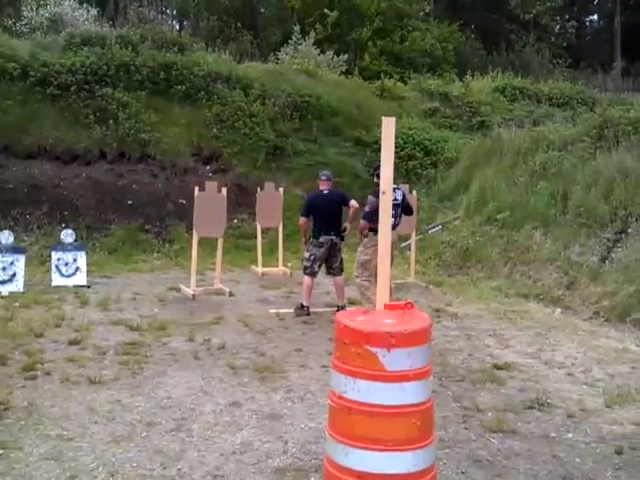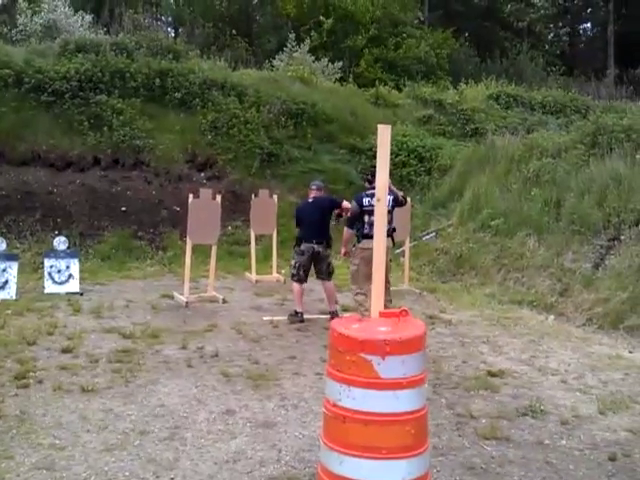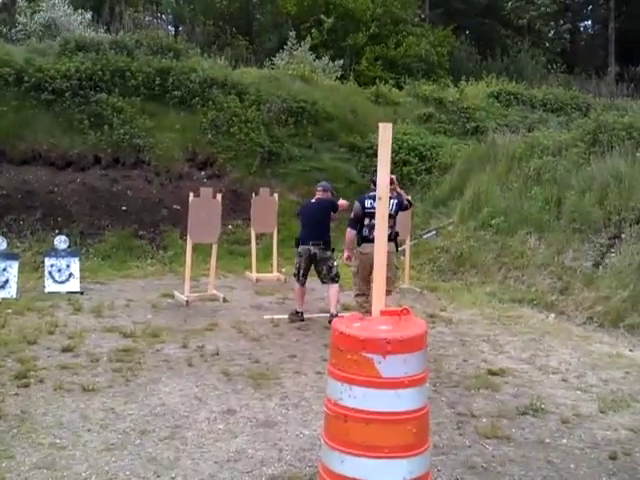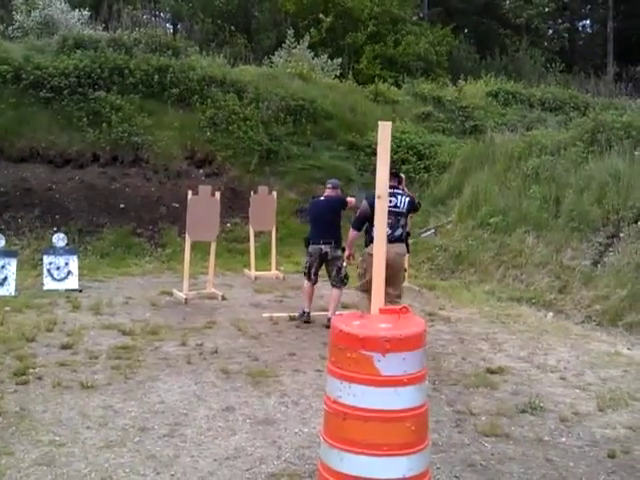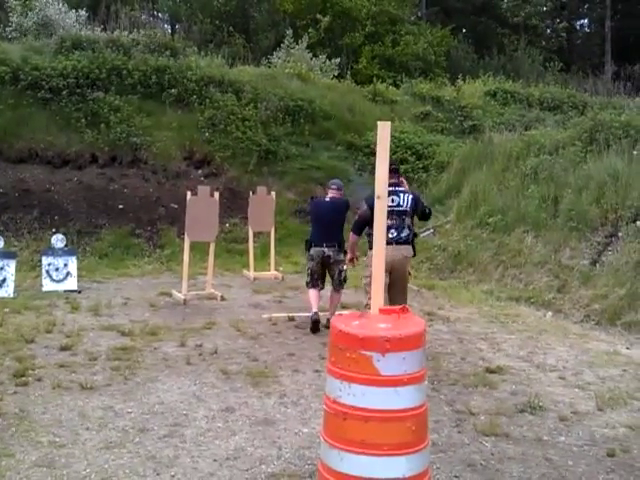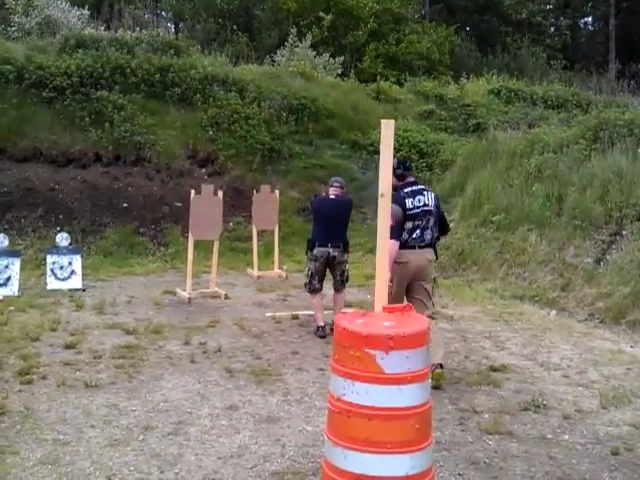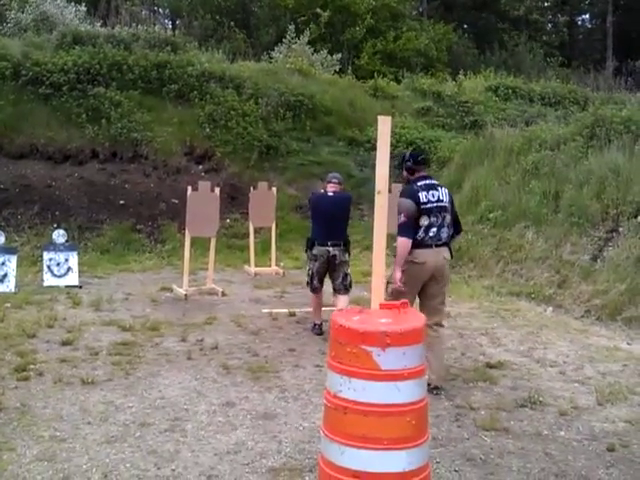
dt=0.3s
person 1, frame 1
left shoulder: (376, 194)
right shoulder: (399, 192)
left elbow: (366, 219)
right elbow: (410, 211)
left wrist: (361, 234)
left hip: (375, 238)
right hip: (391, 237)
left knee: (363, 274)
left ankle: (372, 308)
person 1, frame 2
left shoulder: (359, 199)
right shoulder: (390, 197)
left elbow: (349, 225)
right elbow: (403, 200)
left wrist: (345, 246)
right wrist: (391, 187)
left hip: (364, 245)
right hip: (385, 244)
left knee: (360, 286)
right knee: (384, 283)
left ankle: (366, 318)
person 1, frame 3
left shoulder: (363, 200)
right shoulder: (395, 200)
left elbow: (352, 227)
right elbow: (408, 204)
left wrist: (347, 250)
right wrist: (397, 189)
left hip: (366, 248)
right hip: (388, 249)
left knee: (362, 290)
right knee: (388, 290)
person 1, frame 4
left shoulder: (372, 198)
right shoulder: (406, 199)
left elbow: (356, 225)
right elbow: (416, 206)
left wrist: (348, 248)
right wrist: (404, 189)
right hip: (398, 250)
left knee: (366, 289)
right knee: (394, 295)
person 1, frame 5
left shoulder: (373, 198)
right shoulder: (412, 197)
left elbow: (357, 227)
right elbow: (426, 214)
left wrist: (351, 251)
right hip: (404, 252)
right knee: (399, 298)
person 1, frame 6
left shoulder: (397, 199)
right shoulder: (432, 196)
left elbow: (392, 236)
right elbow: (442, 227)
left wrist: (387, 269)
left hip: (403, 257)
right hip: (427, 255)
right knee: (424, 312)
right ankle: (435, 364)
person 1, frame 7
left shoulder: (409, 193)
right shoulder: (444, 191)
left elbow: (405, 234)
right elbow: (455, 228)
left wrist: (397, 268)
left hip: (417, 257)
right hip: (441, 257)
right knee: (434, 320)
right ankle: (435, 379)
person 2, frame 1
left shoulder: (312, 198)
right shoulder: (339, 195)
left elbow: (302, 221)
right elbow: (355, 206)
left wrist: (304, 236)
right wrist: (349, 223)
left hip: (319, 239)
right hip: (336, 238)
left knee: (309, 273)
right knee: (337, 273)
left ankle: (305, 306)
right ankle: (341, 306)
person 2, frame 2
left shoulder: (300, 207)
right shoulder: (327, 201)
right elbow: (348, 206)
right wrist: (339, 210)
left hip: (303, 246)
right hip: (322, 246)
left knee: (297, 280)
right knee: (327, 278)
left ankle: (298, 313)
right ankle: (333, 312)
person 2, frame 3
left shoulder: (303, 208)
right shoulder: (328, 203)
right elbow: (344, 205)
right wrist: (340, 203)
left hip: (303, 247)
right hip: (322, 249)
left knee: (300, 281)
right knee: (332, 281)
left ankle: (298, 313)
right ankle: (333, 314)
person 2, frame 4
left shoulder: (312, 204)
right shoulder: (337, 201)
right elbow: (352, 202)
right wrist: (348, 199)
left hip: (313, 247)
right hip: (332, 248)
left knee: (309, 280)
right knee: (338, 283)
left ankle: (306, 312)
right ankle: (330, 317)
person 2, frame 5
left shoulder: (314, 204)
right shoulder: (343, 204)
left hip: (315, 249)
right hip: (335, 250)
left knee: (314, 285)
right knee: (338, 286)
left ankle: (315, 313)
right ankle: (330, 319)
person 2, frame 6
left shoulder: (316, 202)
right shoulder: (347, 202)
left hip: (317, 250)
right hip: (338, 251)
left knee: (314, 289)
right knee: (339, 288)
left ankle: (320, 326)
person 2, frame 7
left shoulder: (314, 199)
right shoulder: (346, 199)
left hip: (317, 249)
right hip: (339, 250)
left knee: (316, 289)
right knee: (342, 290)
left ankle: (317, 324)
